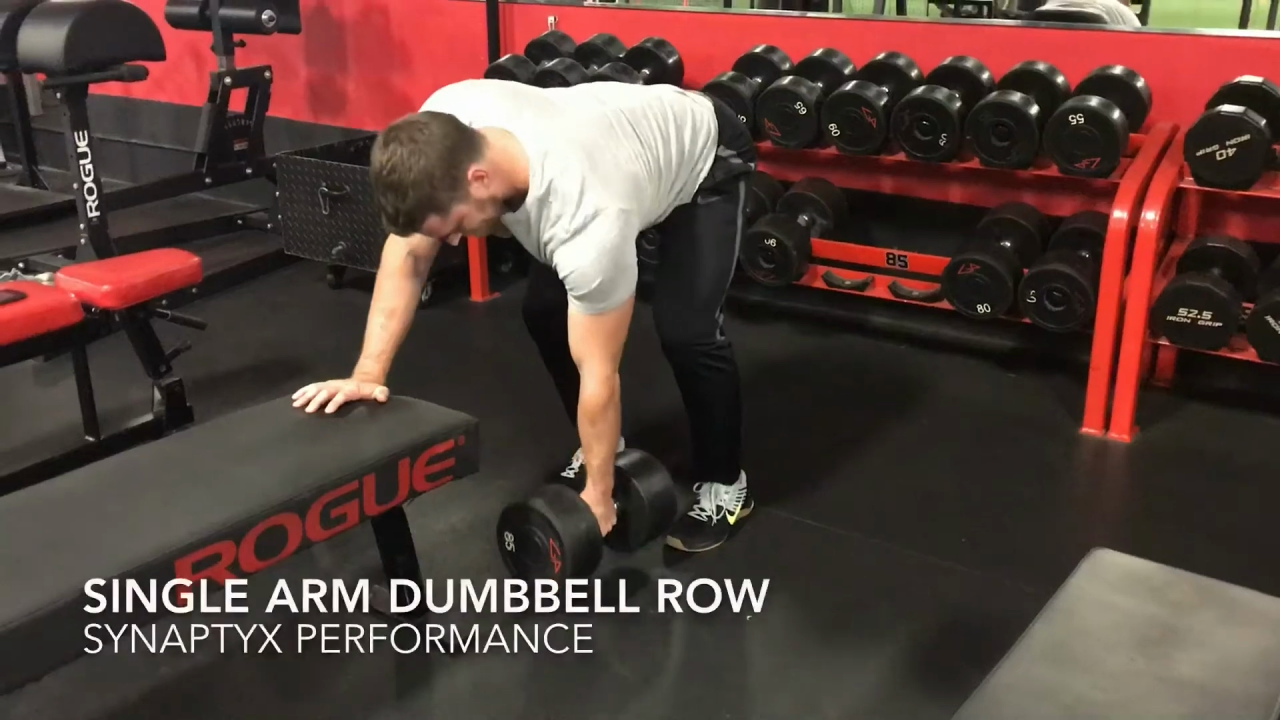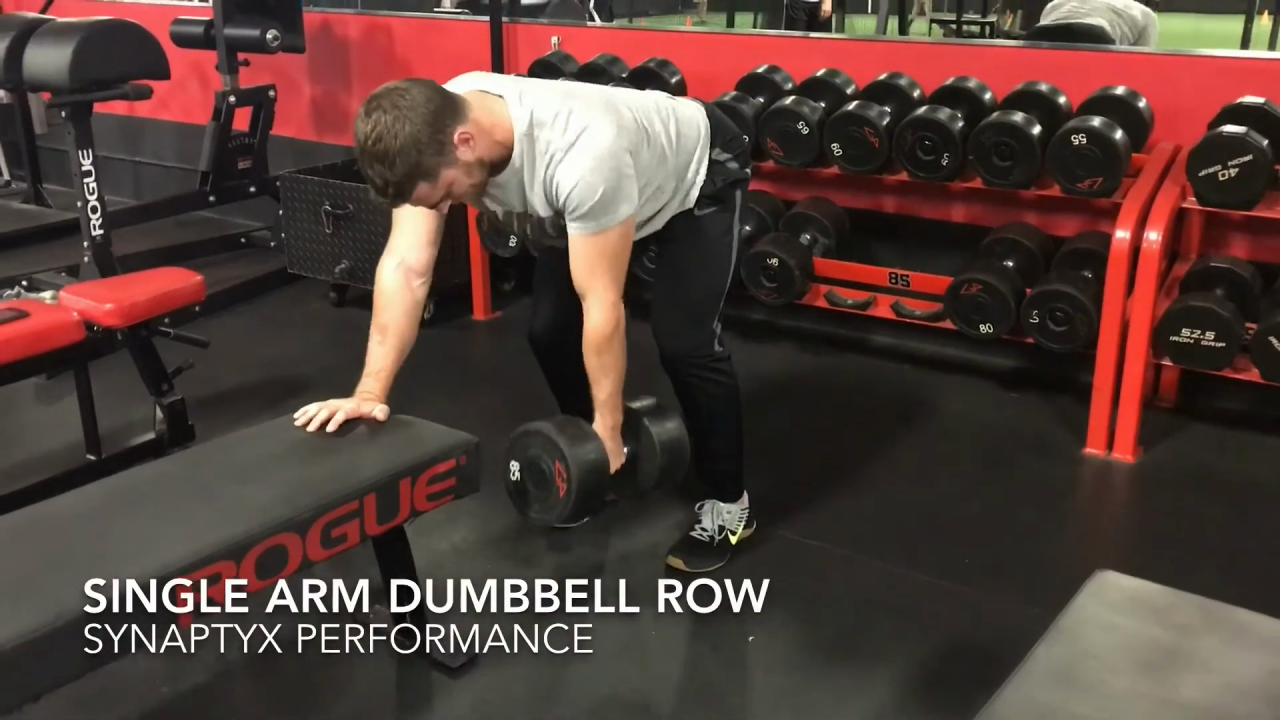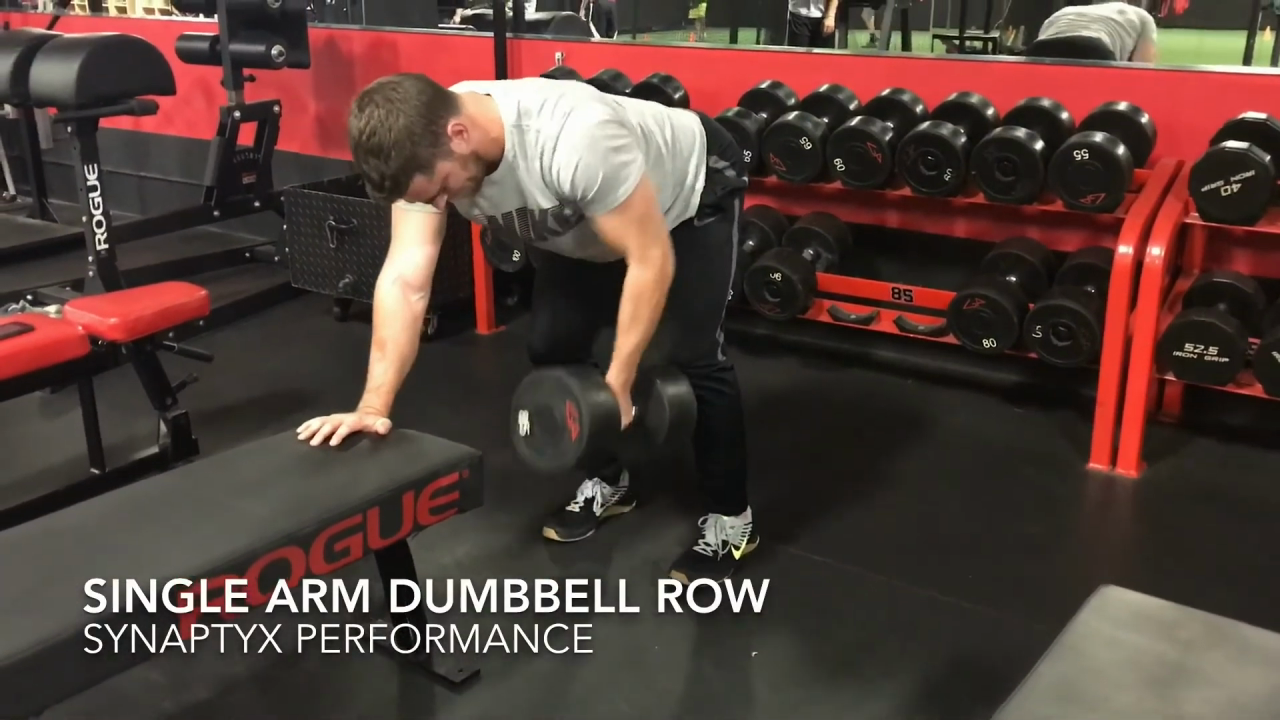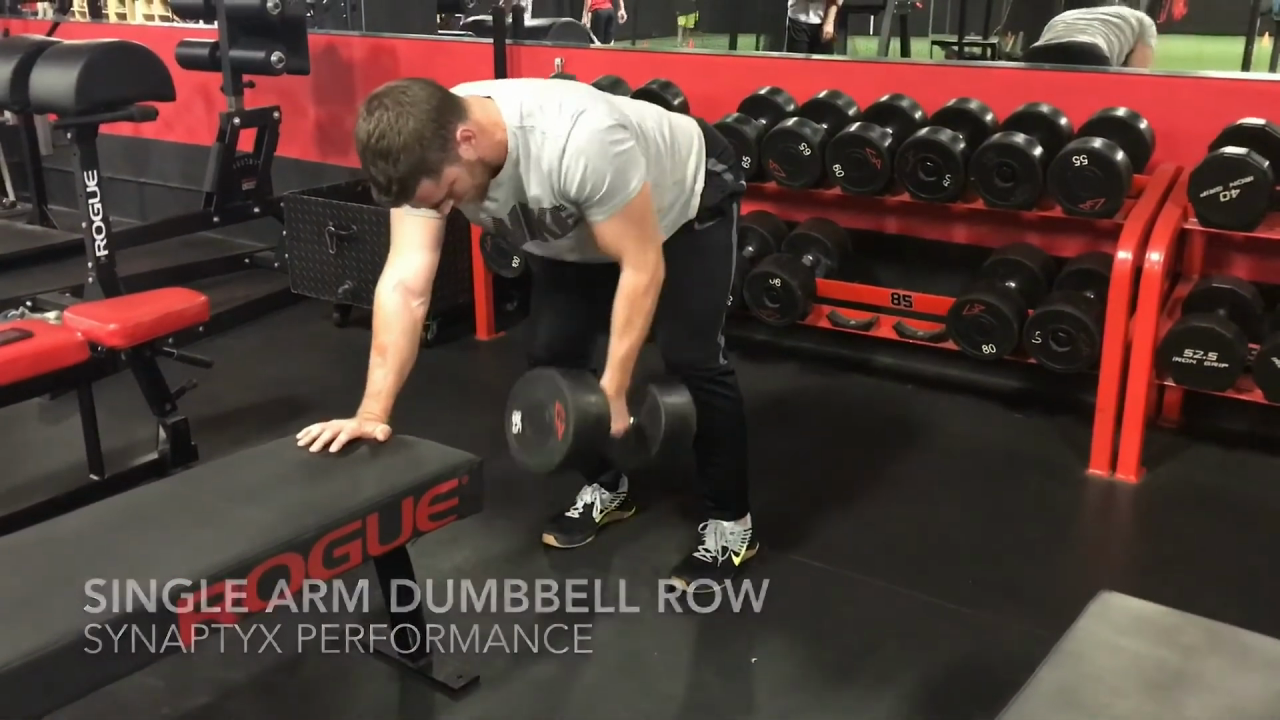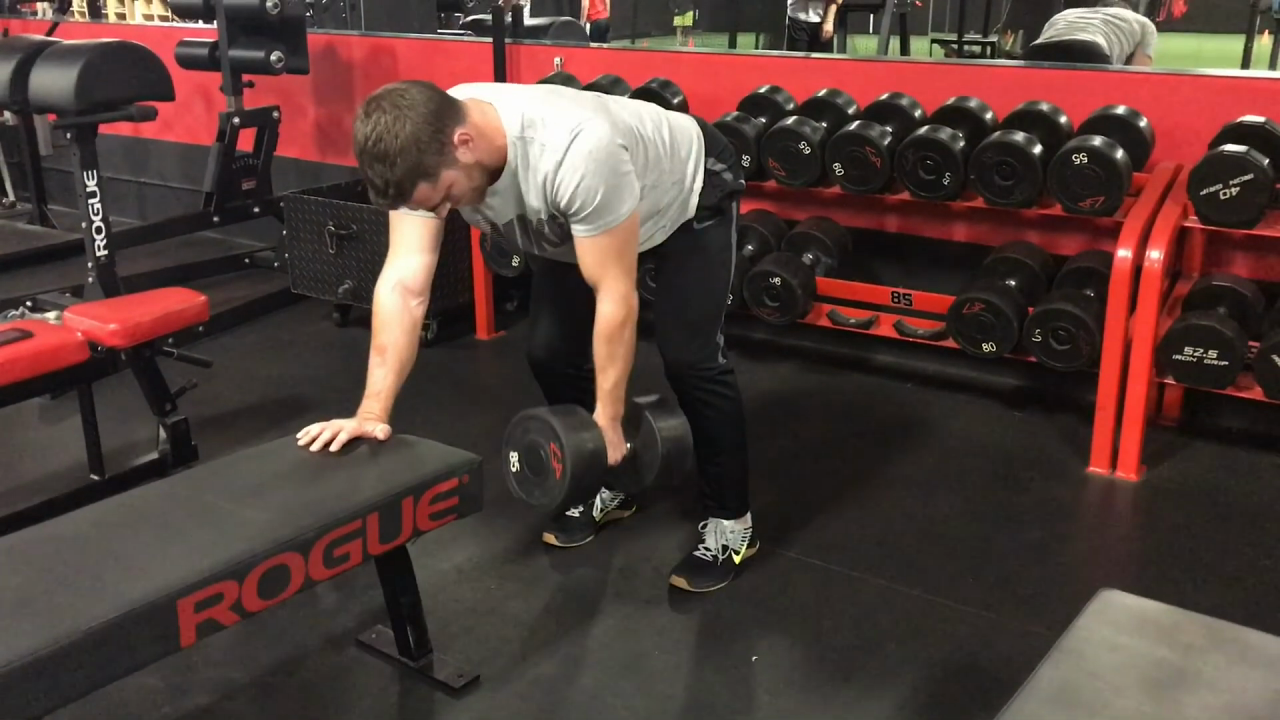
dt=1s
person 1, frame 1
left shoulder: (588, 217)
right shoulder: (444, 129)
left elbow: (598, 375)
right elbow: (407, 253)
left wrist: (598, 496)
right wrist: (368, 373)
left hip: (706, 157)
right hip: (630, 135)
left knee: (685, 331)
right knee: (544, 312)
left ankle: (724, 484)
right ankle: (602, 446)
person 1, frame 2
left shoulder: (581, 152)
right shoulder: (431, 129)
left elbow: (602, 306)
right elbow: (406, 266)
left wrist: (607, 429)
right wrist: (370, 391)
left hip: (698, 170)
left knee: (683, 343)
right knee: (550, 332)
left ankle: (728, 503)
person 1, frame 3
left shoulder: (574, 137)
right shoulder: (422, 150)
left elbow: (651, 261)
right elbow: (405, 280)
left wrist: (618, 386)
right wrist: (373, 406)
left hip: (694, 187)
left knee: (689, 355)
right knee: (552, 348)
left ankle: (731, 519)
right ankle: (606, 480)
person 1, frame 4
left shoulder: (578, 140)
right shoulder: (426, 151)
left elbow: (643, 265)
right elbow: (406, 284)
left wrist: (613, 390)
right wrist: (373, 412)
left hip: (688, 195)
left knee: (687, 360)
right knee: (551, 355)
left ankle: (731, 523)
right ankle: (606, 487)
person 1, frame 5
left shoulder: (576, 152)
right shoulder: (424, 152)
left elbow: (615, 296)
right elbow: (404, 284)
left wrist: (607, 420)
right wrist: (372, 412)
left hip: (688, 192)
left knee: (687, 357)
right knee: (550, 352)
left ankle: (731, 521)
right ankle: (606, 487)
